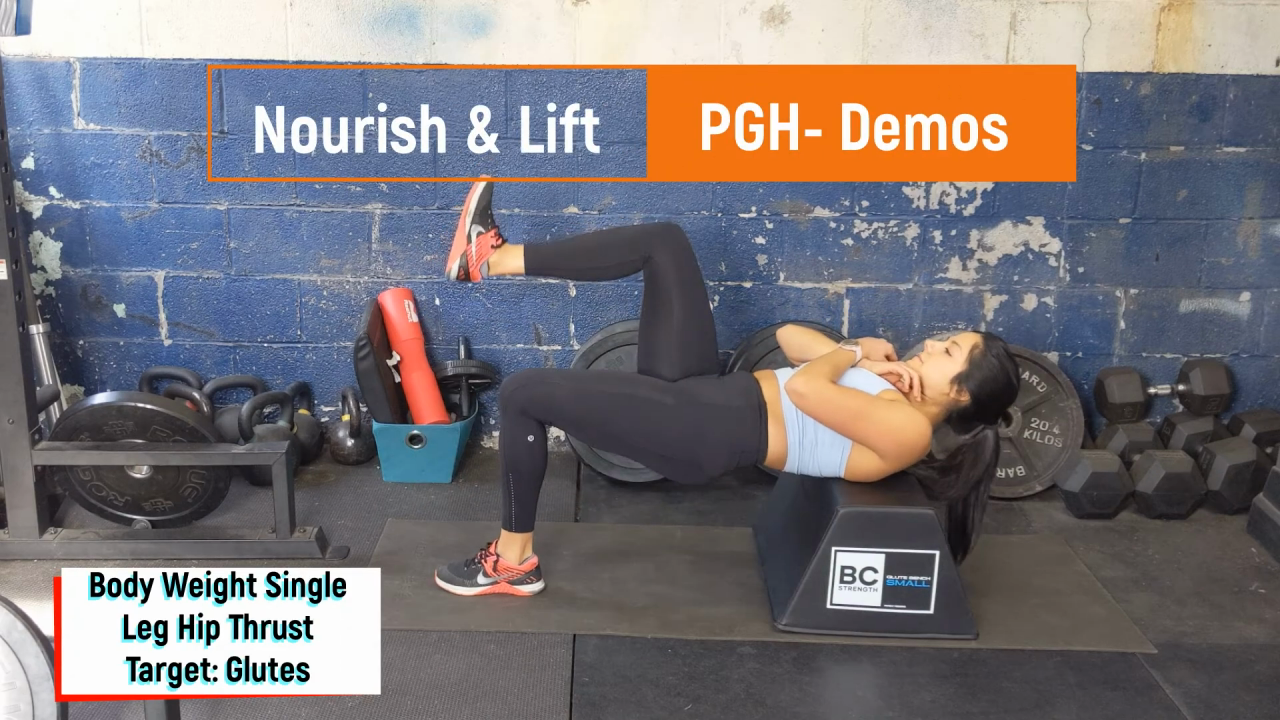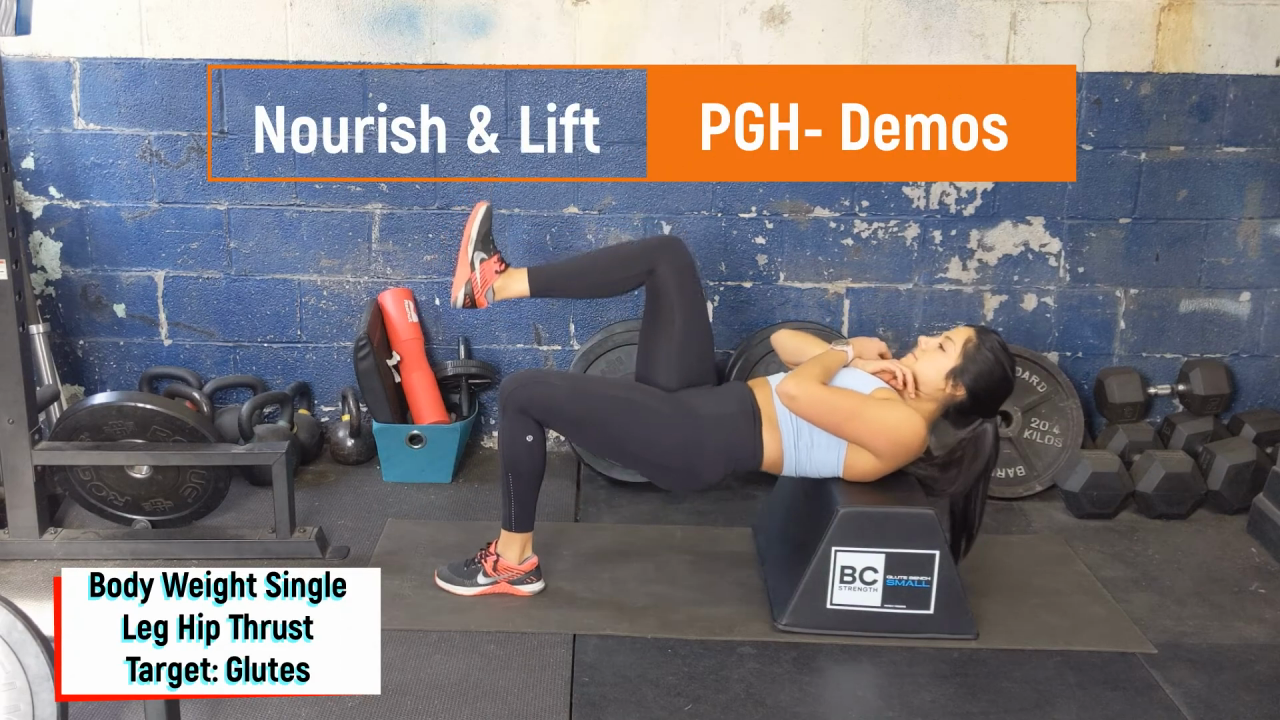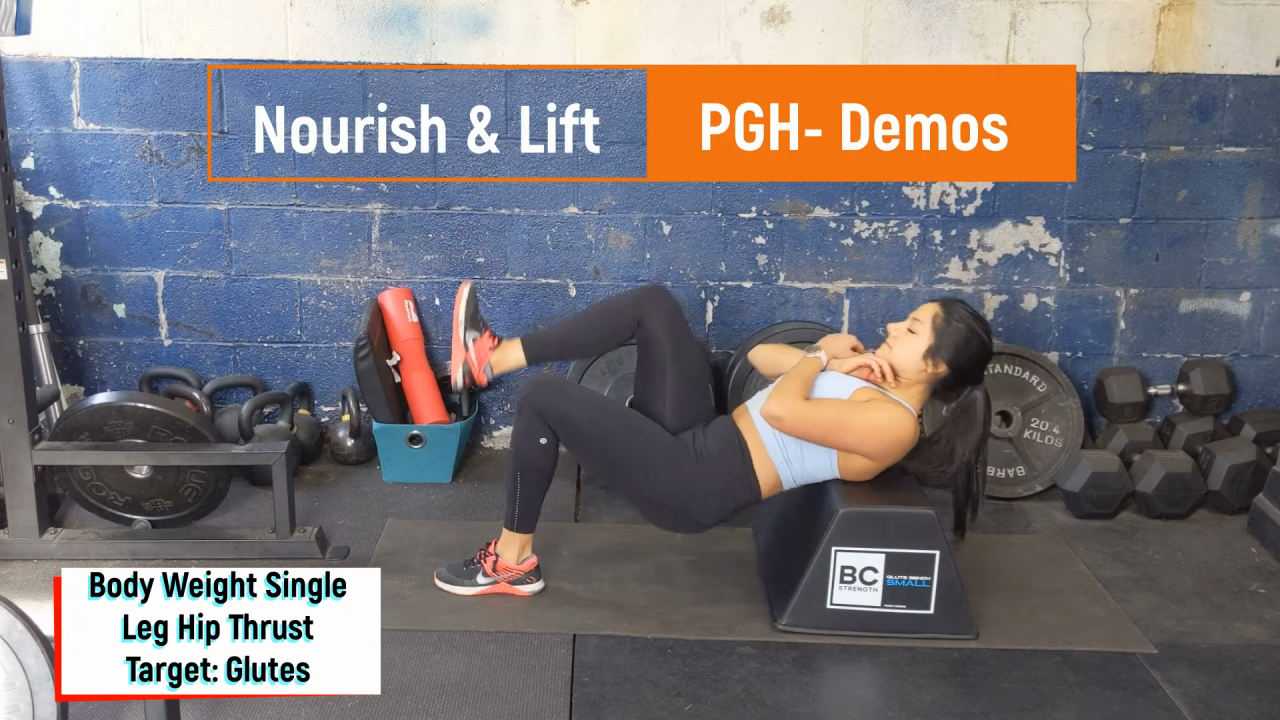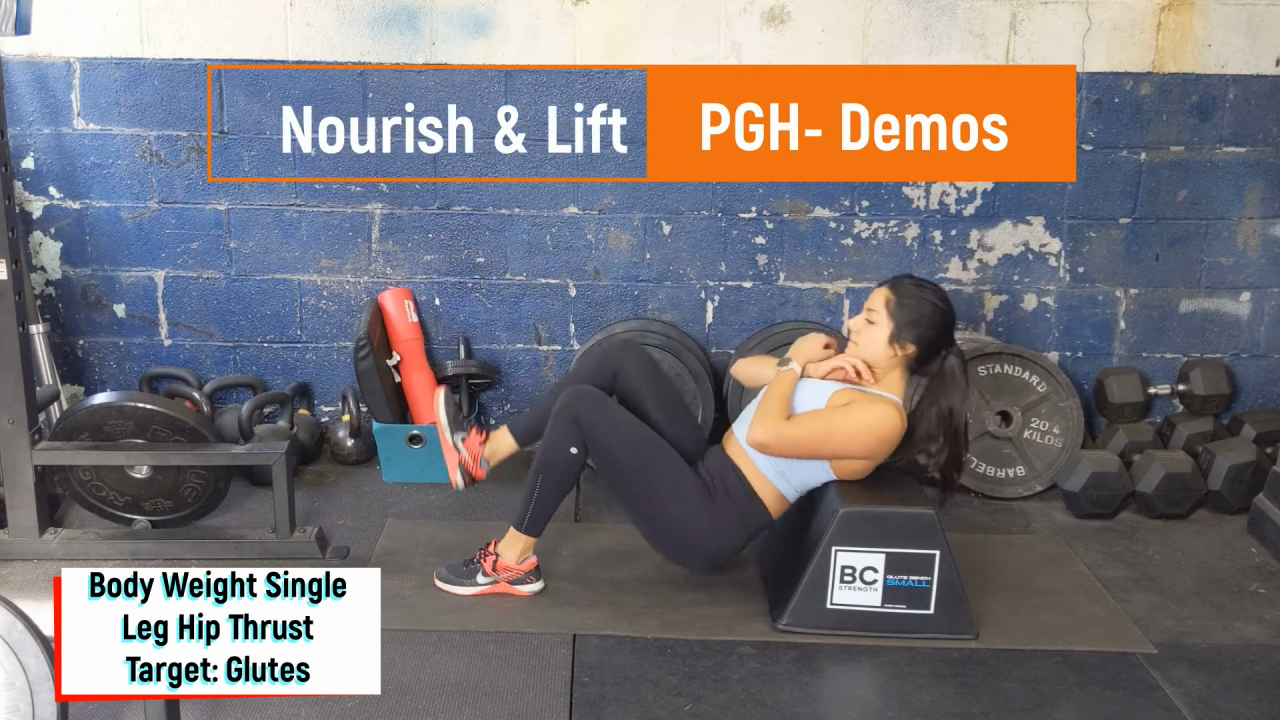
dt=0.5s
person 1, frame 1
left shoulder: (909, 429)
right shoulder: (896, 394)
left elbow: (805, 388)
right elbow: (789, 336)
left wrist: (853, 352)
right wrist: (858, 351)
left hip: (703, 433)
right hip: (703, 391)
left knee: (524, 392)
right knee: (664, 240)
left ankle: (513, 561)
right ankle: (493, 258)
person 1, frame 2
left shoulder: (904, 428)
right shoulder: (890, 393)
left elbow: (795, 389)
right elbow: (783, 340)
left wrist: (845, 353)
right wrist: (852, 357)
left hip: (696, 442)
right hip: (697, 404)
left knee: (523, 392)
right knee: (667, 254)
left ankle: (513, 561)
right ankle: (497, 283)
person 1, frame 3
left shoulder: (894, 425)
right shoulder: (879, 380)
left elbow: (779, 408)
right elbow: (760, 356)
left wrist: (821, 355)
right wrist: (828, 357)
left hip: (693, 483)
right hip: (697, 438)
left knee: (542, 397)
right knee: (653, 303)
left ankle: (512, 562)
right ankle: (492, 356)
person 1, frame 4
left shoulder: (880, 417)
right shoulder: (859, 375)
left elbow: (766, 433)
right elbow: (741, 369)
left wrist: (796, 364)
right wrist: (806, 368)
left hip: (709, 524)
right hip: (707, 473)
left knee: (582, 405)
right knee: (622, 357)
left ankle: (512, 562)
right ankle: (486, 449)
